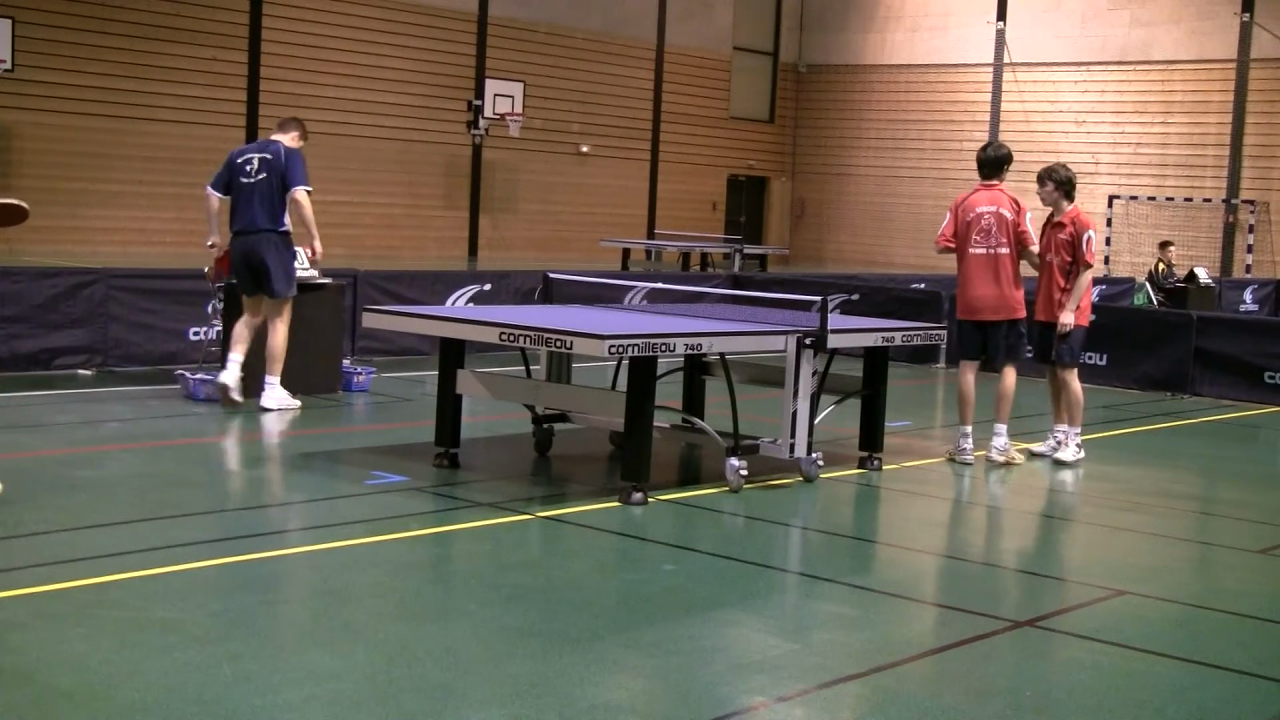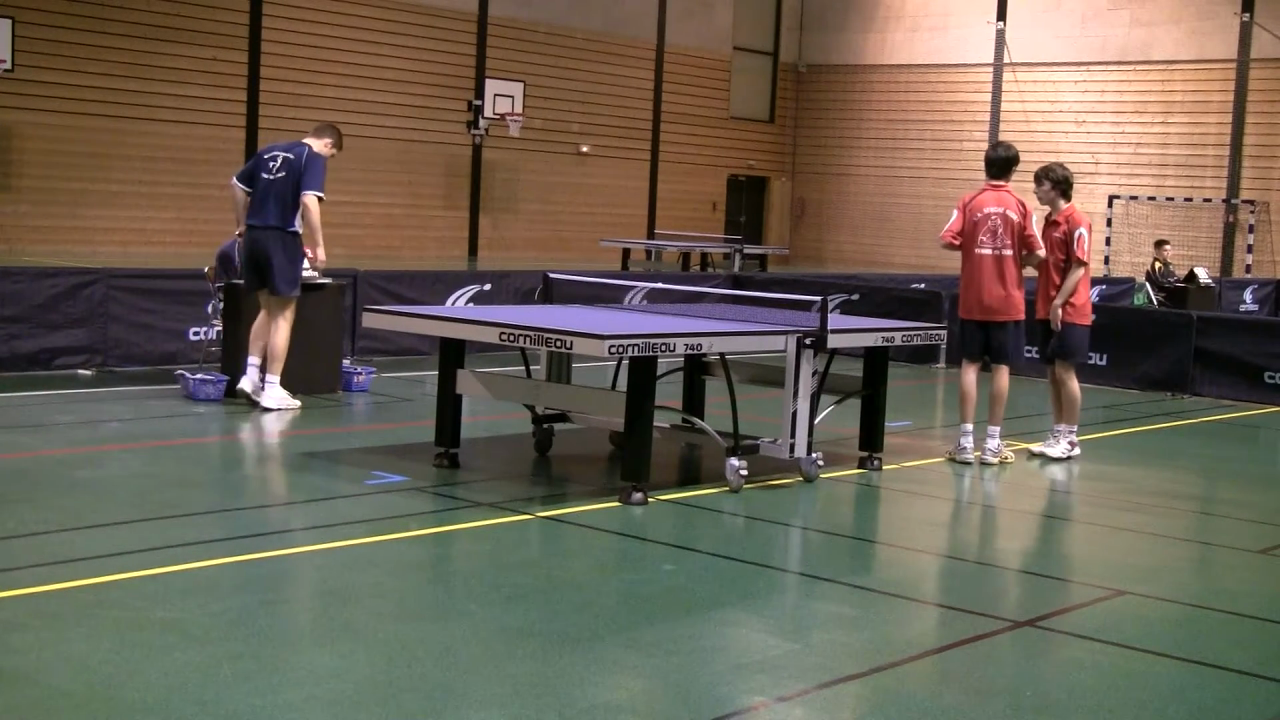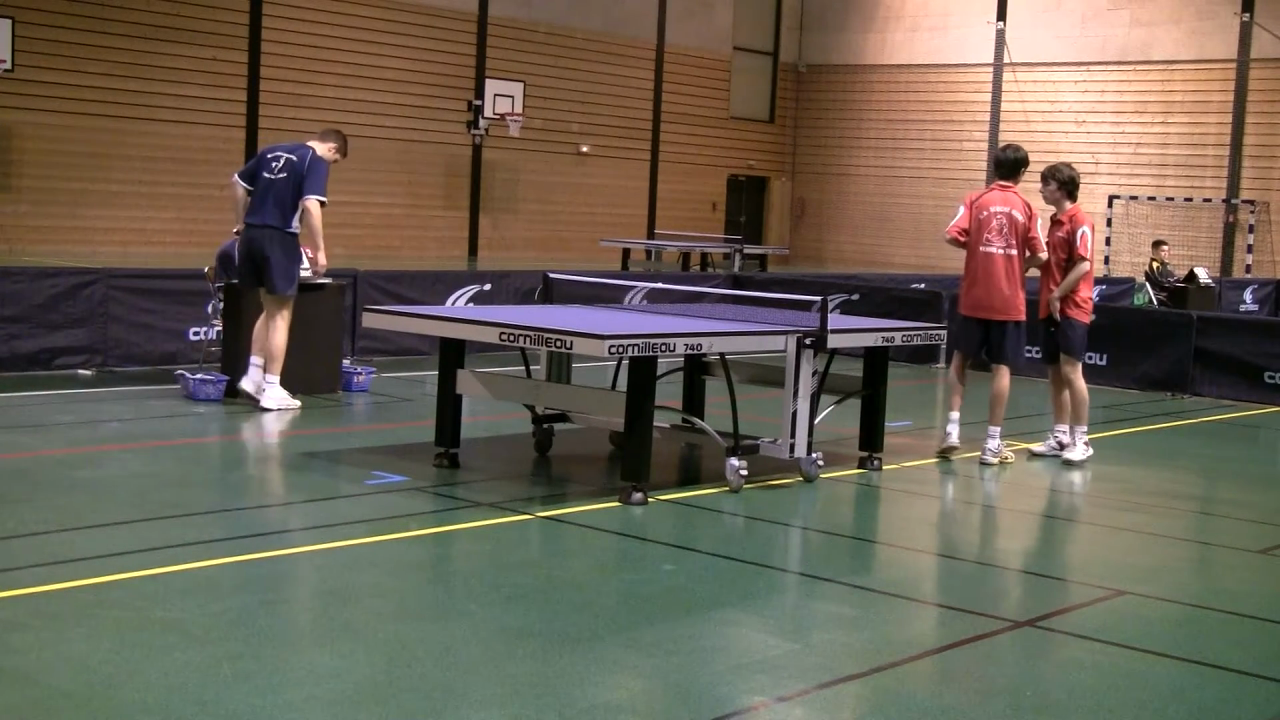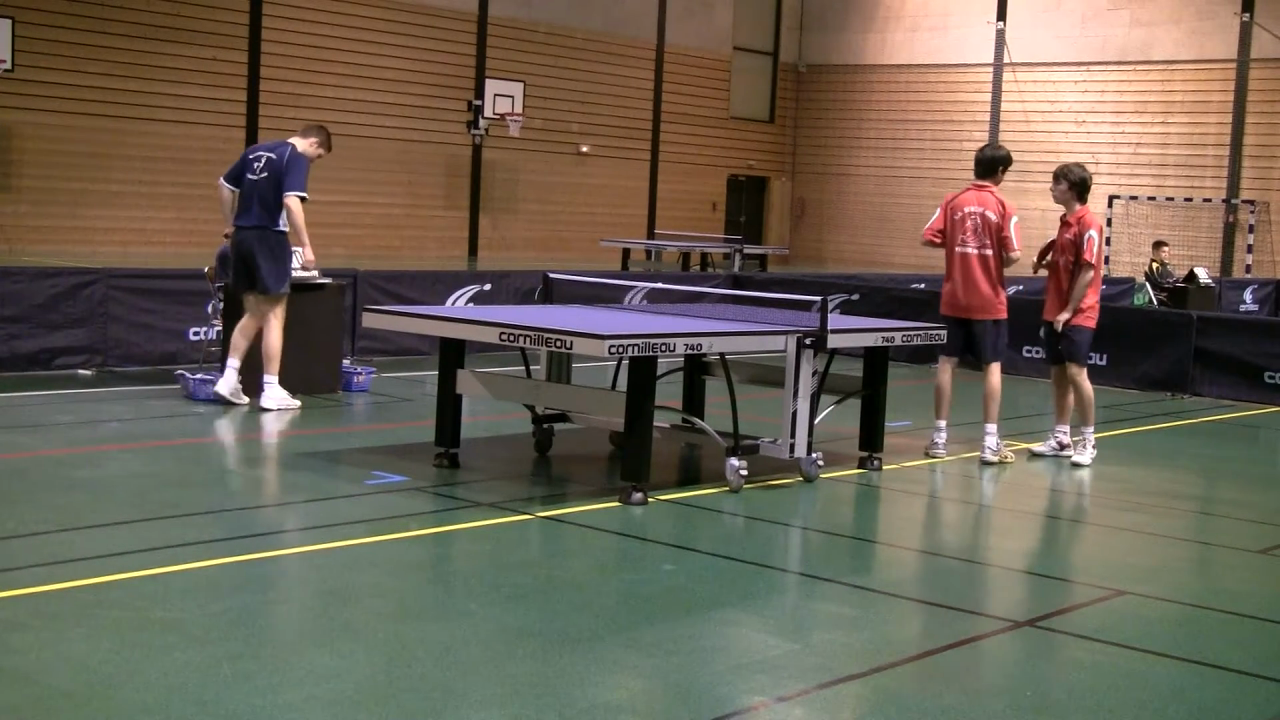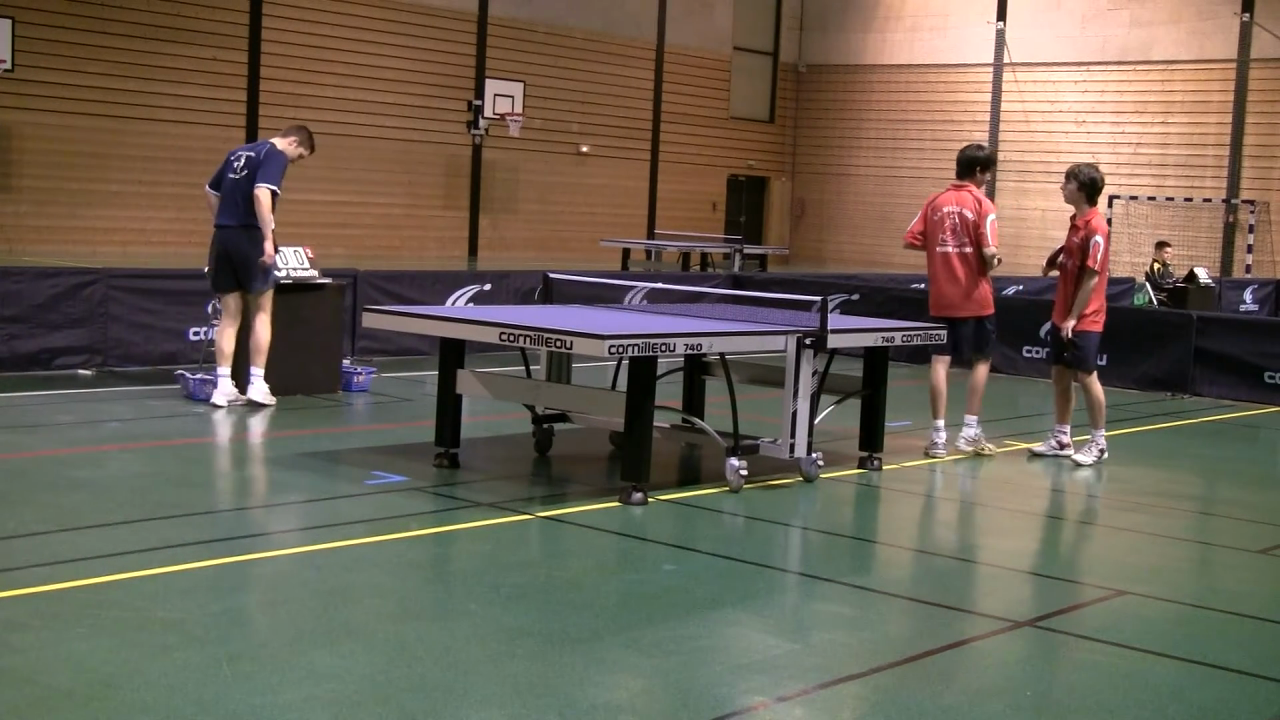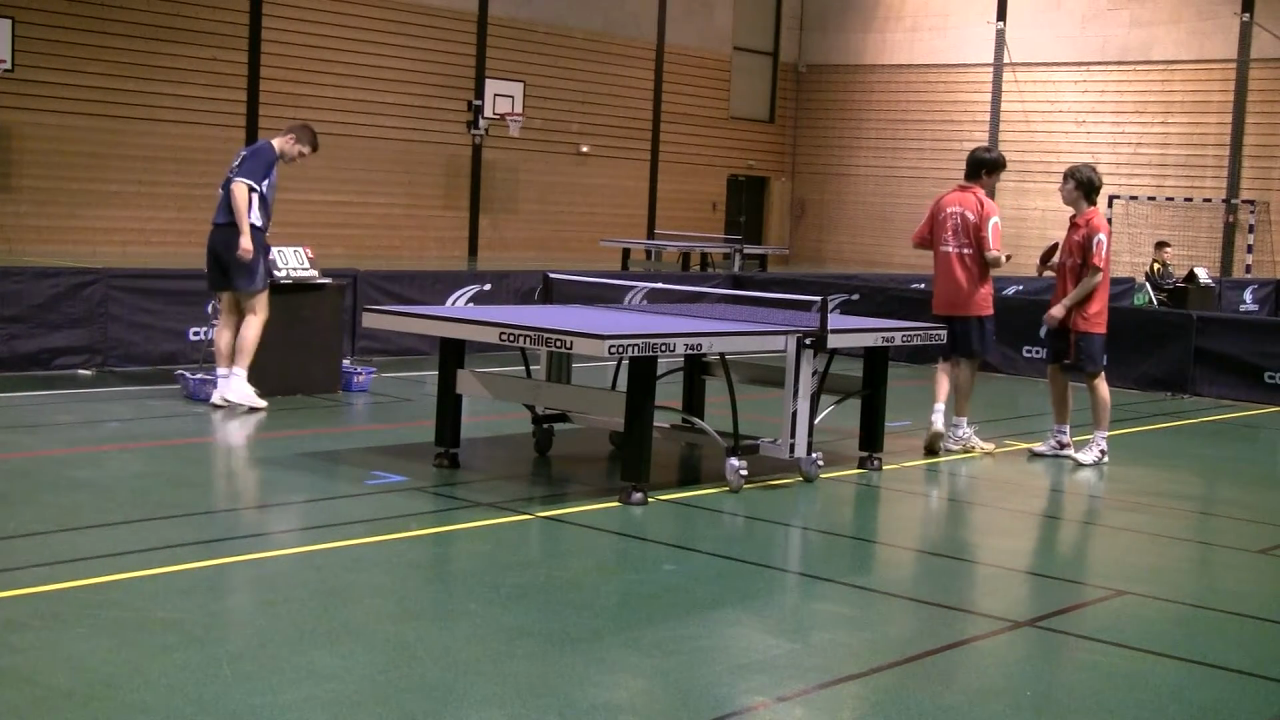
dt=0.4s
person 1, frame 1
left shoulder: (962, 204)
right shoulder: (1014, 204)
left elbow: (943, 245)
right elbow: (1031, 249)
right wrist: (1015, 253)
left hip: (970, 301)
right hip: (1006, 302)
left knee: (968, 367)
right knee: (1007, 367)
left ankle: (965, 443)
right ankle: (999, 442)
person 1, frame 2
left shoulder: (969, 202)
right shoulder: (1020, 206)
left elbow: (947, 241)
right elbow: (1038, 254)
left hip: (973, 301)
right hip: (1007, 303)
left knee: (969, 368)
right knee: (1001, 369)
left ankle: (965, 441)
right ankle: (992, 444)
person 1, frame 3
left shoulder: (975, 200)
right shoulder: (1027, 208)
left elbow: (952, 236)
right elbow: (1040, 256)
left wrist: (976, 244)
left hip: (973, 299)
right hip: (1008, 302)
left knee: (960, 362)
right knee: (1001, 369)
left ankle: (952, 429)
right ankle: (993, 444)
person 1, frame 4
left shoulder: (953, 201)
right shoulder: (1003, 206)
left elbow: (929, 238)
right elbow: (1013, 255)
right wrist: (999, 260)
left hip: (954, 299)
right hip: (989, 301)
left knee: (946, 363)
right knee: (993, 367)
left ankle: (939, 436)
right ankle: (991, 441)
person 1, frame 5
left shoulder: (935, 202)
right shoulder: (983, 204)
left elbow: (911, 241)
right elbow: (989, 251)
right wrist: (992, 263)
left hip: (942, 298)
right hip: (974, 298)
left knee: (941, 361)
right knee: (980, 361)
left ankle: (938, 437)
right ankle: (969, 430)
person 1, frame 6
left shoulder: (943, 201)
right shoulder: (986, 207)
left elbow: (920, 241)
right elbow: (991, 255)
right wrist: (1000, 260)
left hip: (944, 297)
right hip: (973, 297)
left knee: (947, 359)
right knee: (968, 361)
left ankle: (937, 417)
right ankle: (959, 432)
person 2, frame 1
left shoulder: (1082, 223)
right shoulder: (1049, 223)
left elbow: (1087, 271)
left wrist: (1070, 310)
left hip: (1070, 314)
right hip: (1045, 311)
left knee: (1067, 372)
right knee: (1053, 374)
left ankle: (1075, 442)
right ankle: (1058, 436)
person 2, frame 2
left shoulder: (1077, 221)
right shoulder: (1049, 221)
left elbow: (1079, 268)
left wrist: (1058, 303)
left hip: (1070, 311)
right hip: (1049, 310)
left knee: (1066, 372)
right knee: (1053, 373)
left ankle: (1070, 439)
right ankle: (1058, 435)
person 2, frame 3
left shoulder: (1080, 221)
right shoulder: (1055, 221)
left elbow: (1083, 265)
left wrist: (1058, 296)
left hip: (1072, 308)
right hip: (1051, 309)
left knee: (1071, 370)
right knee: (1055, 373)
left ankle: (1081, 439)
right ankle: (1060, 437)
person 2, frame 4
left shoulder: (1089, 224)
right shoulder: (1065, 222)
left elbow: (1087, 271)
left wrist: (1070, 310)
right wrist: (1044, 263)
left hip: (1078, 313)
right hip: (1055, 312)
left knee: (1075, 372)
right knee: (1058, 375)
left ankle: (1088, 440)
right ankle: (1061, 438)
person 2, frame 5
left shoulder: (1096, 227)
right shoulder: (1076, 222)
left elbow: (1091, 277)
left wrist: (1074, 317)
right wrist: (1055, 265)
left hip: (1084, 318)
right hip: (1063, 314)
left knee: (1085, 377)
right knee: (1060, 376)
left ankle: (1098, 443)
right ankle: (1061, 439)
person 2, frame 6
left shoulder: (1096, 226)
right shoulder: (1074, 223)
left elbow: (1096, 276)
left wrist: (1062, 305)
right wrist: (1053, 266)
left hip: (1086, 318)
right hip: (1063, 316)
left knee: (1093, 378)
right knee: (1055, 374)
left ankle: (1100, 444)
right ankle: (1060, 438)
person 3, frame 1
left shoulder: (239, 154)
right shoulder: (289, 154)
left elbow: (212, 195)
right elbow: (299, 197)
left wrist: (215, 236)
right wrist: (315, 238)
left hip: (241, 242)
right hip: (273, 241)
left knee: (251, 314)
right knee: (279, 317)
left ankle: (232, 371)
right ankle: (272, 390)
person 3, frame 2
left shoulder: (268, 151)
right shoulder: (313, 158)
left elbow: (237, 186)
right elbow: (308, 201)
left wrist: (243, 225)
right wrist: (318, 246)
left hip: (254, 237)
right hip: (281, 239)
left knee: (266, 313)
right knee: (282, 316)
left ankle: (251, 377)
right ankle: (272, 390)
person 3, frame 3
left shoulder: (272, 151)
right shoulder: (316, 162)
left elbow: (238, 183)
right elbow: (310, 205)
left wrist: (241, 223)
right wrist: (319, 250)
left hip: (251, 236)
right hip: (279, 240)
left knee: (268, 312)
right knee: (280, 316)
left ankle: (254, 377)
right ankle: (272, 390)
person 3, frame 4
left shoulder: (255, 151)
right shoulder: (296, 159)
left elbow: (225, 186)
right elbow: (291, 202)
left wrist: (232, 225)
right wrist: (306, 245)
left hip: (242, 238)
right hip: (269, 240)
left knee: (254, 314)
right knee: (274, 317)
left ankle: (229, 379)
right ankle: (271, 390)
person 3, frame 5
left shoulder: (238, 153)
right shoulder: (275, 156)
left elbow: (212, 191)
right elbow: (261, 194)
right wrist: (268, 240)
left hip: (222, 237)
right hip: (249, 237)
left knee: (230, 316)
right knee: (261, 312)
left ankle: (224, 386)
right ankle: (257, 382)
person 3, frame 6
left shoulder: (253, 154)
right shoulder: (264, 153)
left elbow: (225, 191)
right elbow: (238, 187)
right wrist: (245, 234)
left hip: (222, 235)
right hip: (239, 237)
left knee: (229, 315)
right knee: (256, 313)
left ankle: (223, 385)
right ankle: (238, 382)
